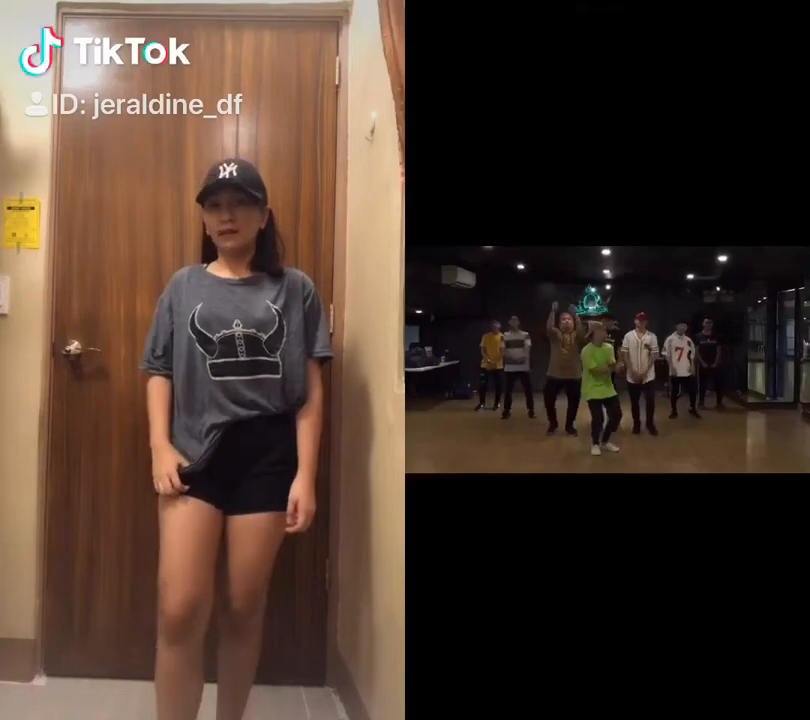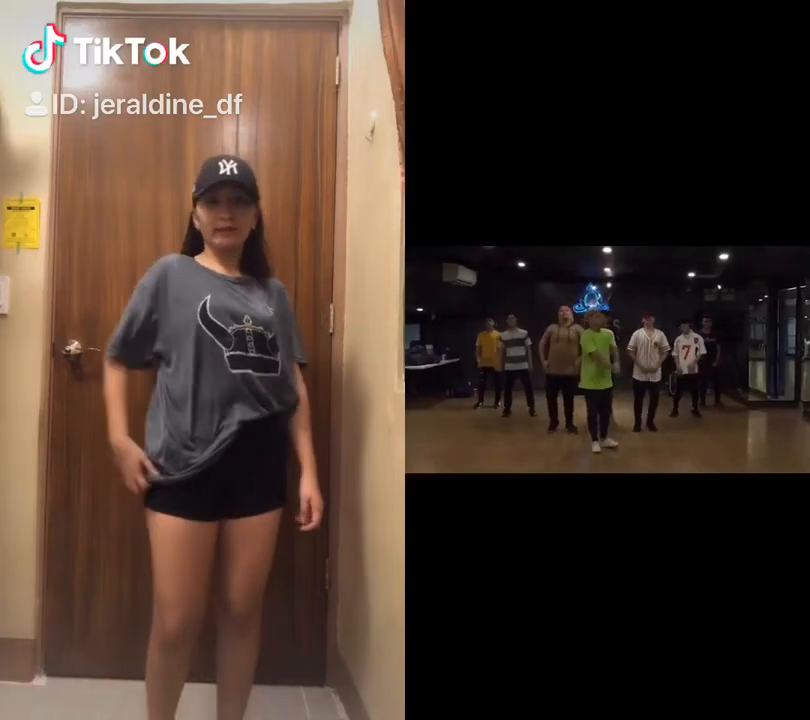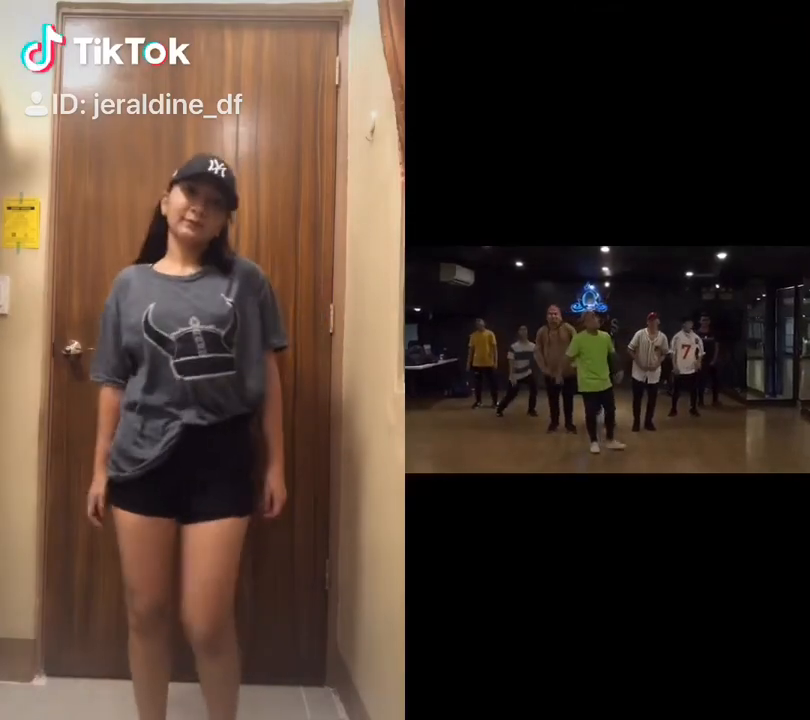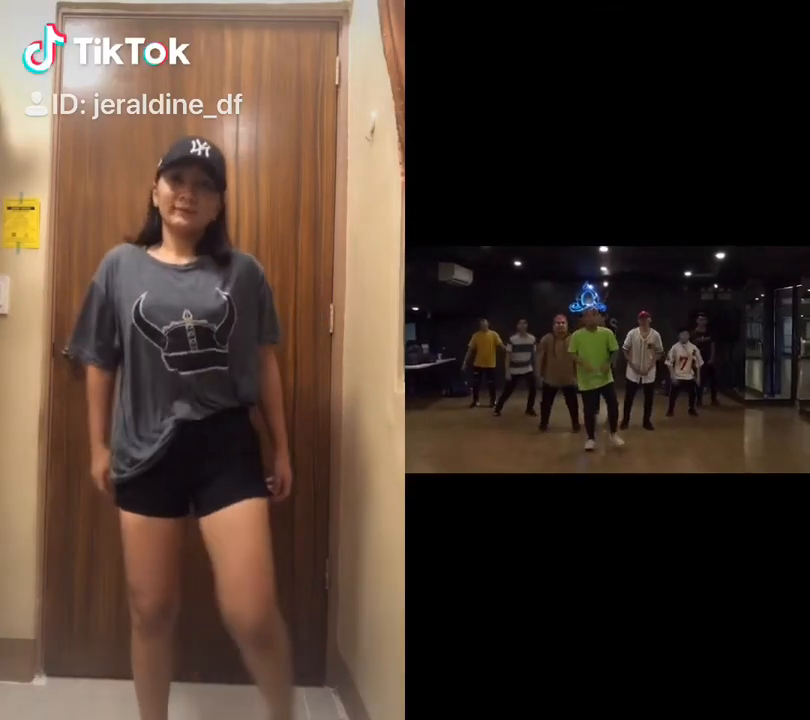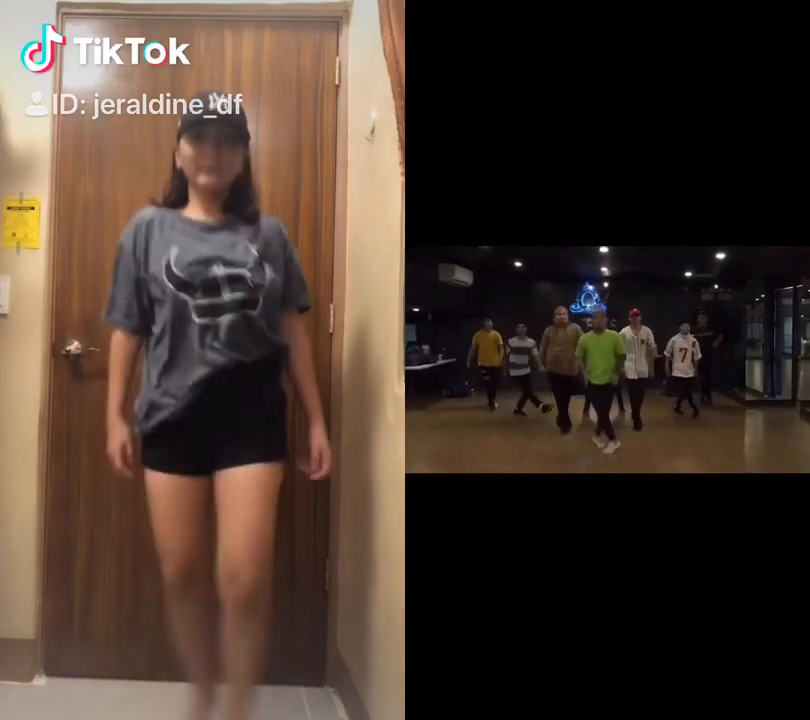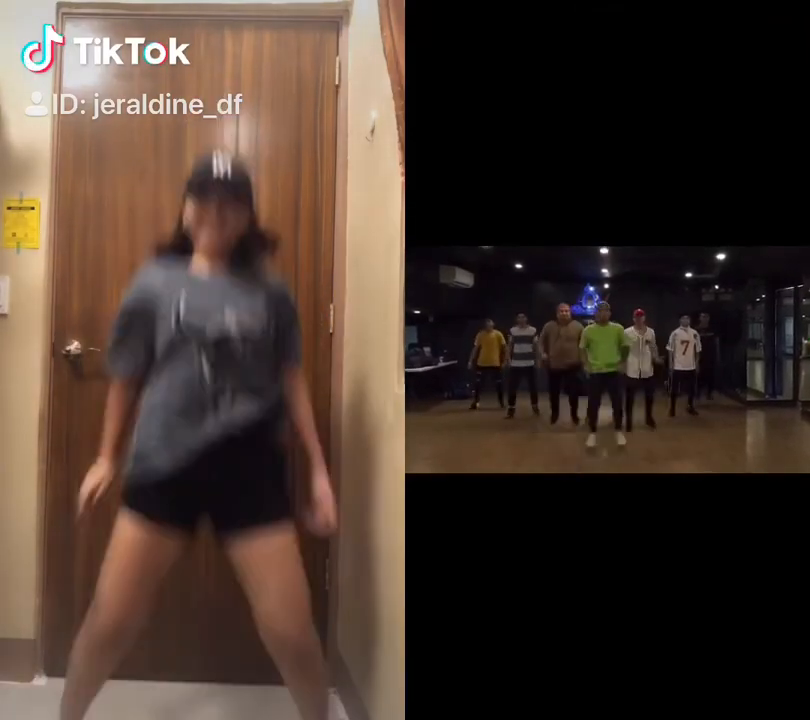
dt=0.5s
person 1, frame 1
left shoulder: (295, 289)
right shoulder: (184, 285)
left elbow: (310, 388)
right elbow: (159, 371)
left wrist: (307, 473)
right wrist: (160, 445)
left hip: (267, 458)
right hip: (195, 455)
left knee: (244, 609)
right knee: (180, 610)
person 1, frame 2
left shoulder: (273, 292)
right shoulder: (170, 275)
left elbow: (294, 387)
right elbow: (117, 358)
left wrist: (309, 471)
right wrist: (120, 440)
left hip: (259, 461)
right hip: (182, 461)
left knee: (243, 610)
right knee: (175, 621)
person 1, frame 3
left shoulder: (245, 280)
right shoulder: (131, 284)
left elbow: (267, 375)
right elbow: (113, 384)
left wrist: (275, 463)
right wrist: (99, 468)
left hip: (221, 460)
right hip: (142, 463)
left knee: (207, 622)
right knee: (146, 612)
person 1, frame 4
left shoulder: (242, 272)
right shoulder: (120, 266)
left elbow: (265, 363)
right elbow: (100, 362)
left wrist: (281, 448)
right wrist: (99, 444)
left hip: (226, 447)
right hip: (146, 453)
left knee: (251, 614)
right knee: (151, 611)
person 1, frame 5
left shoulder: (268, 235)
right shoulder: (147, 229)
left elbow: (294, 329)
right elbow: (126, 331)
left wrist: (317, 421)
right wrist: (114, 417)
left hip: (250, 414)
right hip: (173, 413)
left knee: (244, 579)
right knee: (180, 577)
person 1, frame 6
left shoulder: (269, 293)
right shoulder: (155, 282)
left elbow: (292, 382)
right elbow: (125, 372)
left wrist: (318, 470)
right wrist: (105, 458)
left hip: (249, 467)
right hip: (162, 467)
left knee: (291, 635)
right knee: (110, 624)
